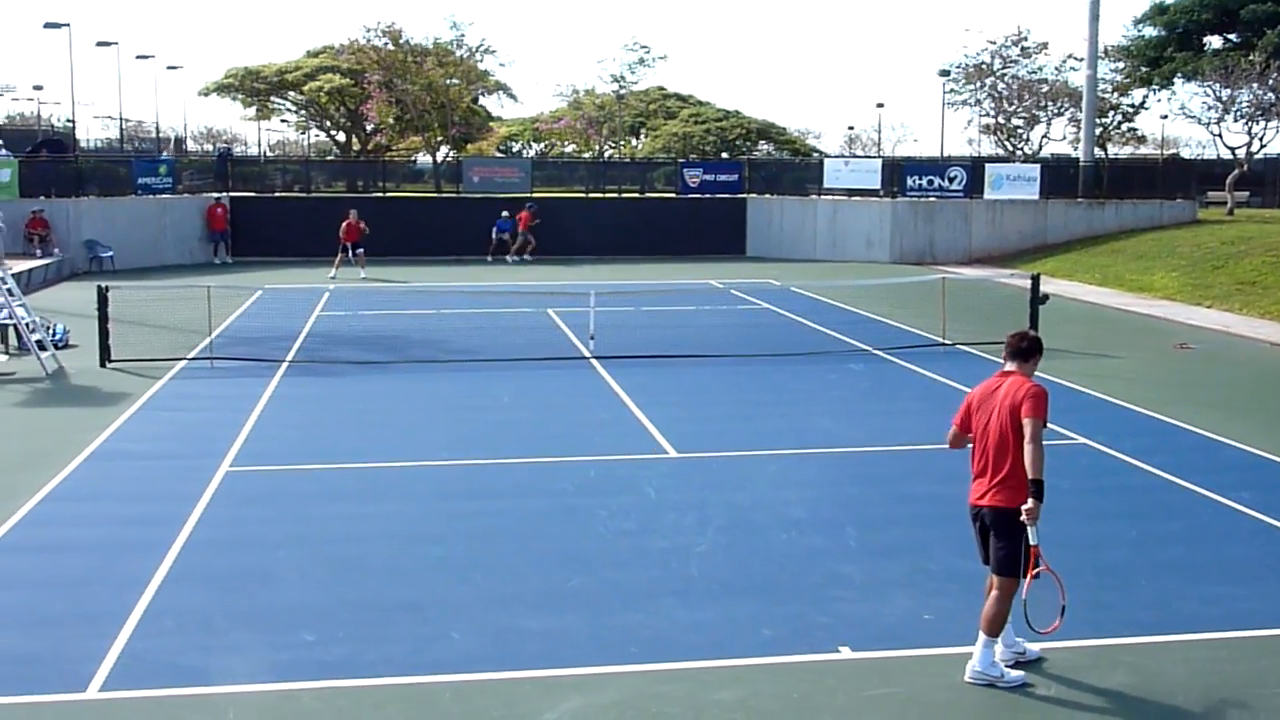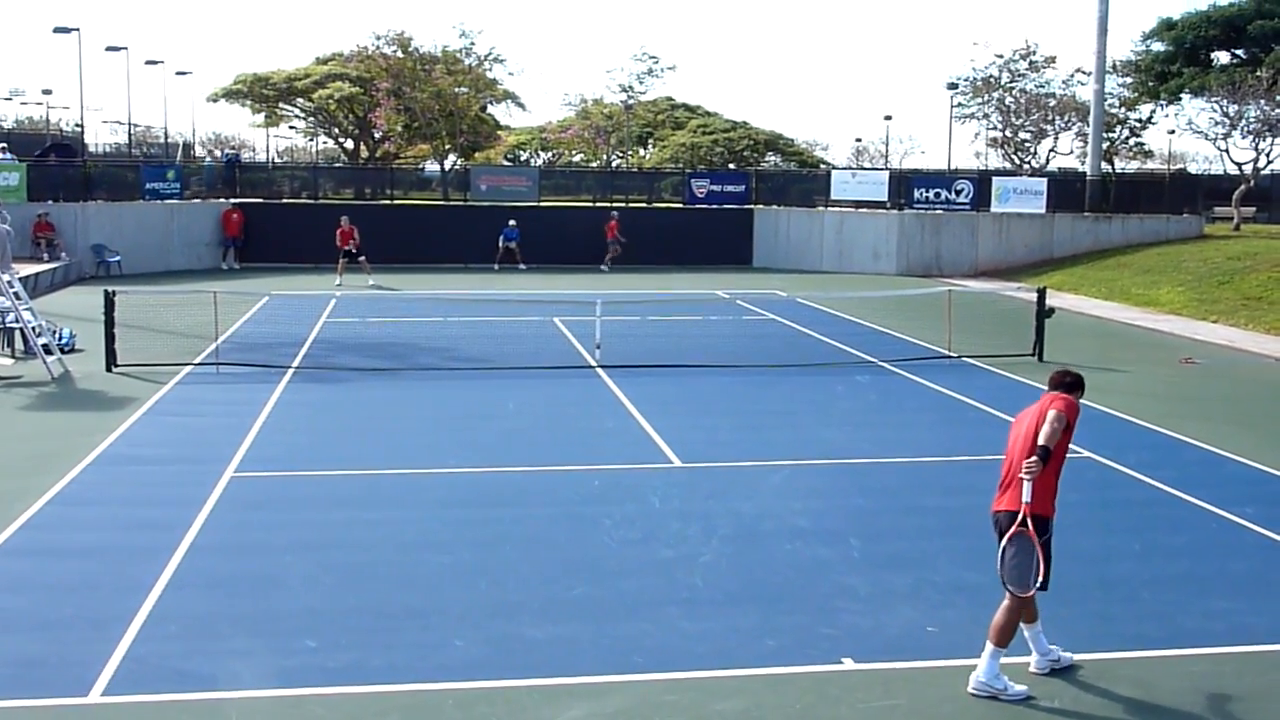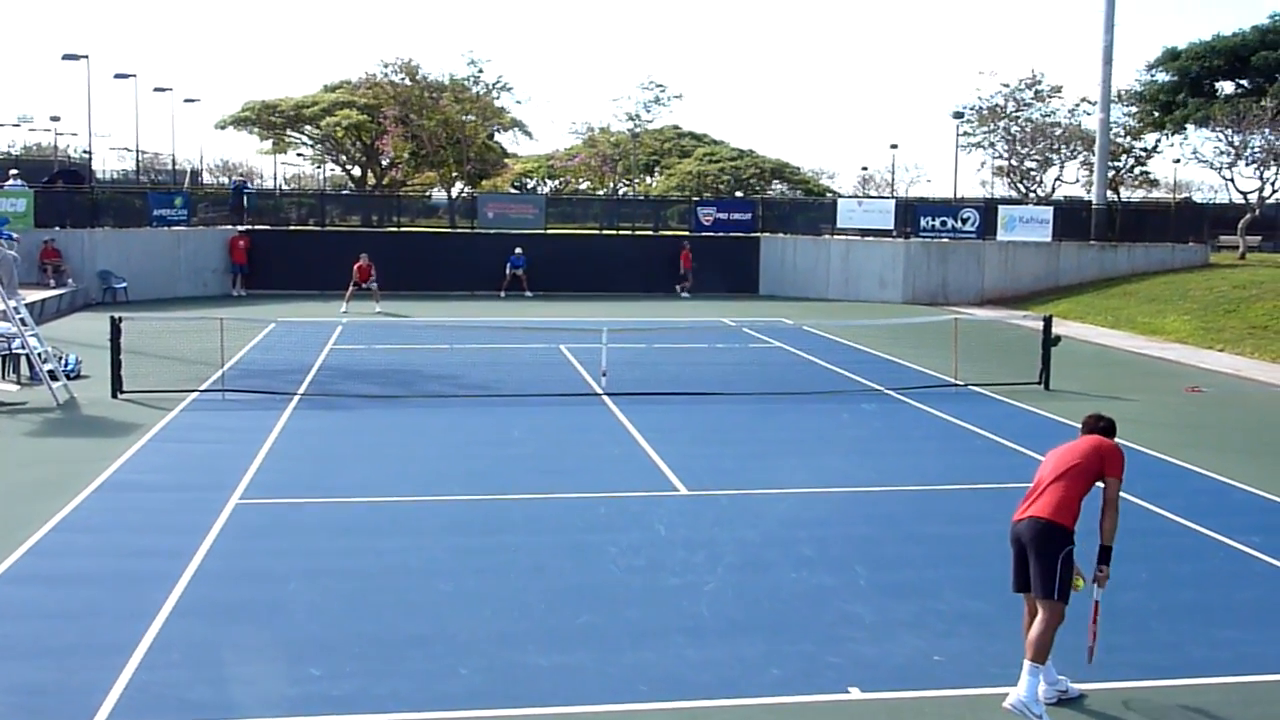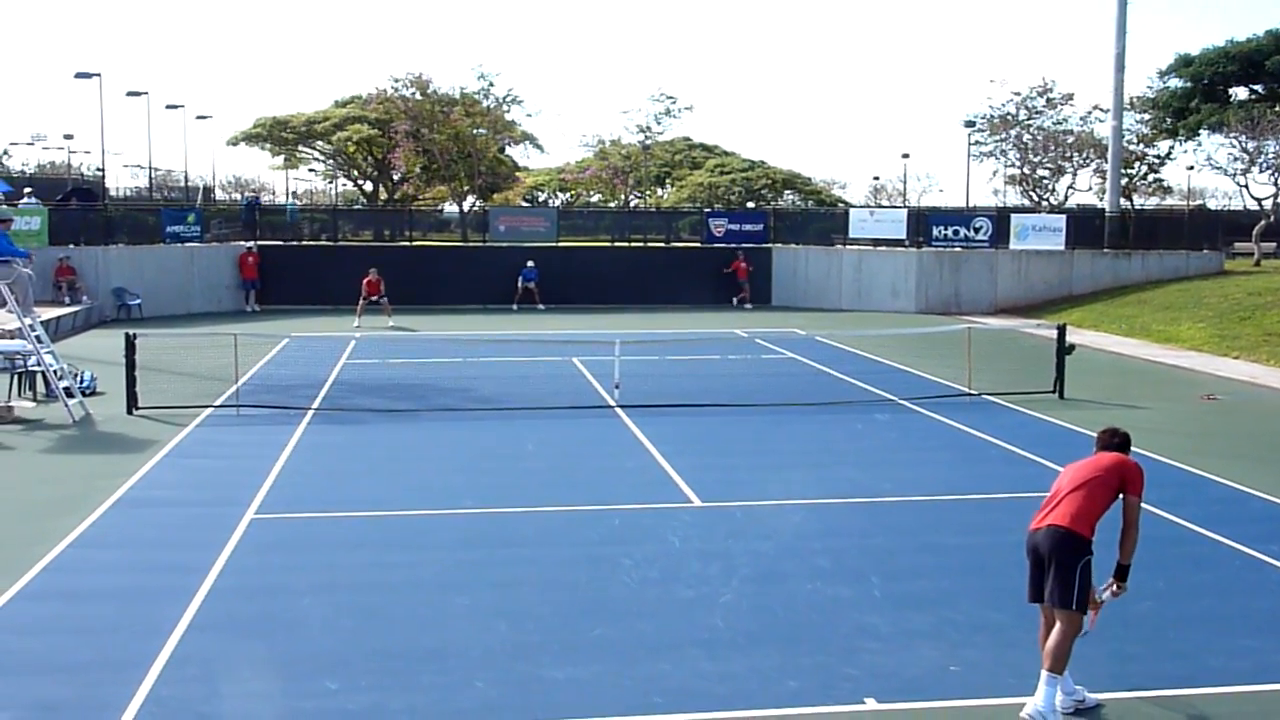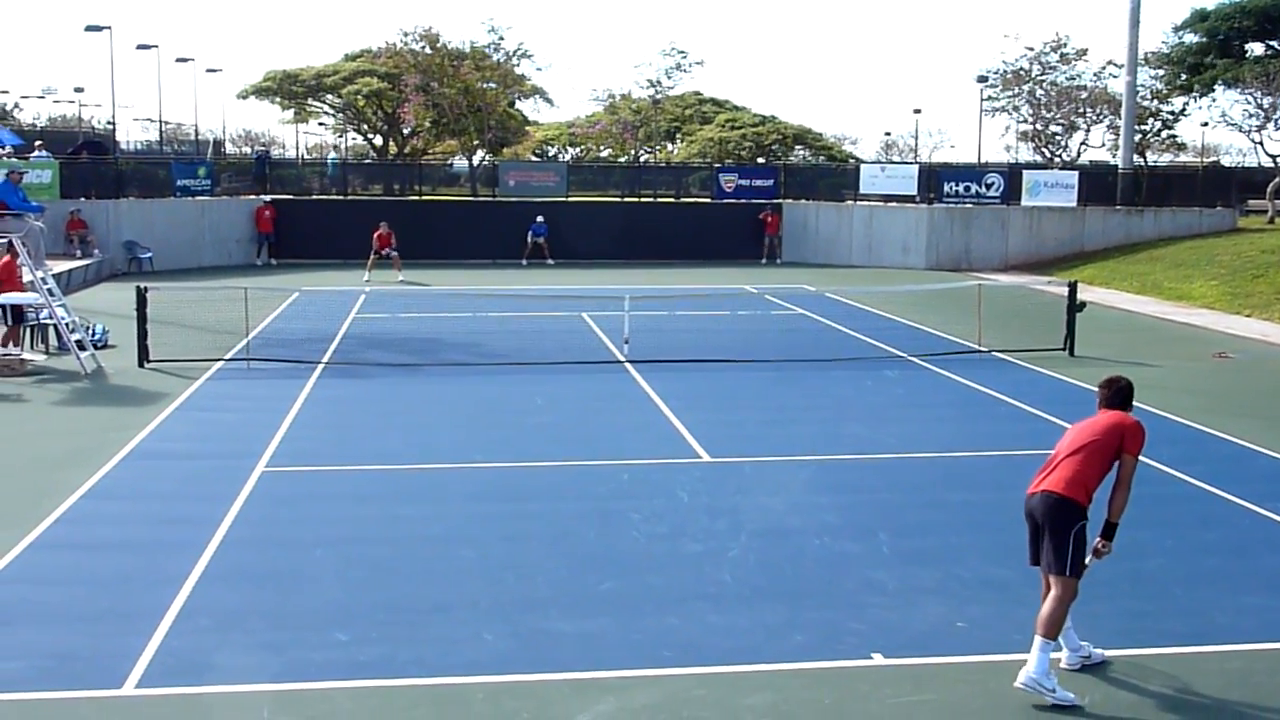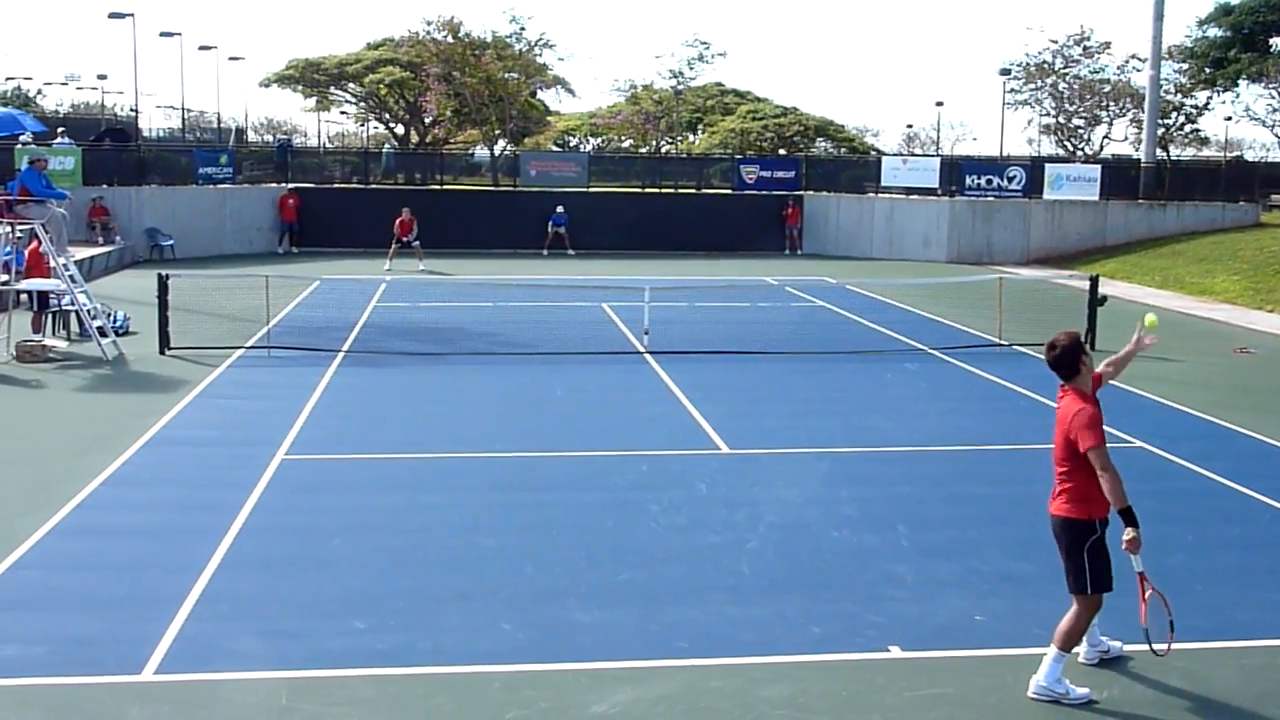
dt=0.7s
person 1, frame 1
left shoulder: (979, 391)
right shoulder: (1032, 391)
left elbow: (954, 440)
right elbow: (1032, 442)
right wrist: (1035, 492)
left hip: (979, 500)
right hip: (1011, 503)
left knee: (998, 578)
right knee: (1006, 585)
left ankle: (1007, 646)
right ankle: (981, 664)
person 1, frame 2
left shoulder: (1027, 412)
right shoulder: (1066, 403)
right elbow: (1053, 426)
right wrist: (1044, 455)
left hip: (1003, 508)
right hip: (1031, 511)
right knee: (1018, 596)
left ankle: (1043, 654)
right ankle: (986, 675)
person 1, frame 3
left shoulder: (1060, 450)
right shoulder: (1111, 450)
right elbow: (1110, 507)
left wrist: (1067, 564)
right wrist: (1103, 559)
left hip: (1021, 523)
right hip: (1049, 527)
left knee: (1034, 607)
right knee: (1050, 612)
left ankle: (1048, 683)
right ankle: (1025, 693)
person 1, frame 4
left shoulder: (1076, 466)
right shoulder: (1130, 467)
right elbow: (1130, 528)
left wrist: (1085, 587)
right wrist: (1121, 574)
left hip: (1036, 533)
right hip: (1067, 537)
left knee: (1050, 618)
right knee: (1069, 622)
left ankle: (1066, 693)
person 1, frame 5
left shoulder: (1083, 424)
right shoulder: (1132, 427)
right elbow: (1122, 486)
right wrist: (1107, 534)
left hip: (1035, 496)
right hip: (1063, 501)
left knee: (1053, 581)
right knee: (1063, 588)
left ankle: (1074, 650)
right ankle: (1036, 671)
person 1, frame 6
left shoulder: (1075, 393)
right shoulder: (1083, 414)
left elbow: (1108, 370)
right elbow: (1105, 472)
left wrist: (1133, 347)
right wrist: (1130, 521)
left hip: (1070, 512)
right hip: (1080, 518)
left knee: (1089, 591)
right knee: (1088, 600)
left ankle: (1093, 645)
right ankle: (1047, 680)
